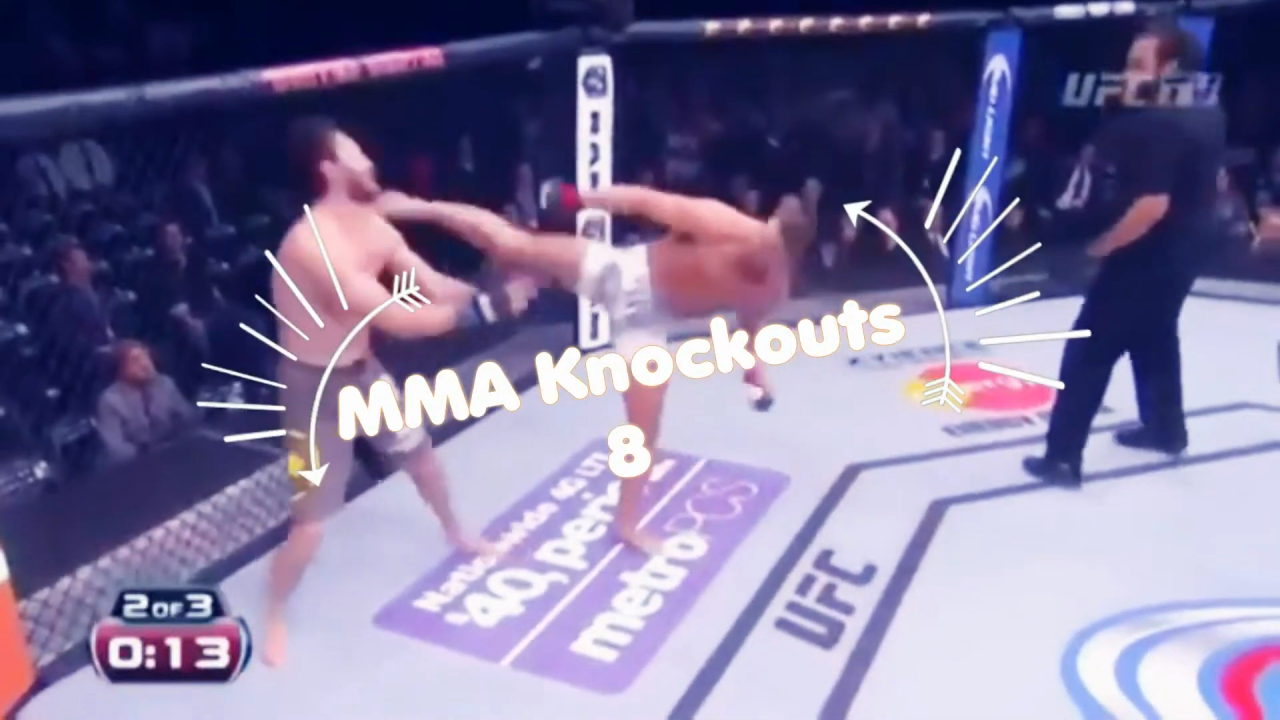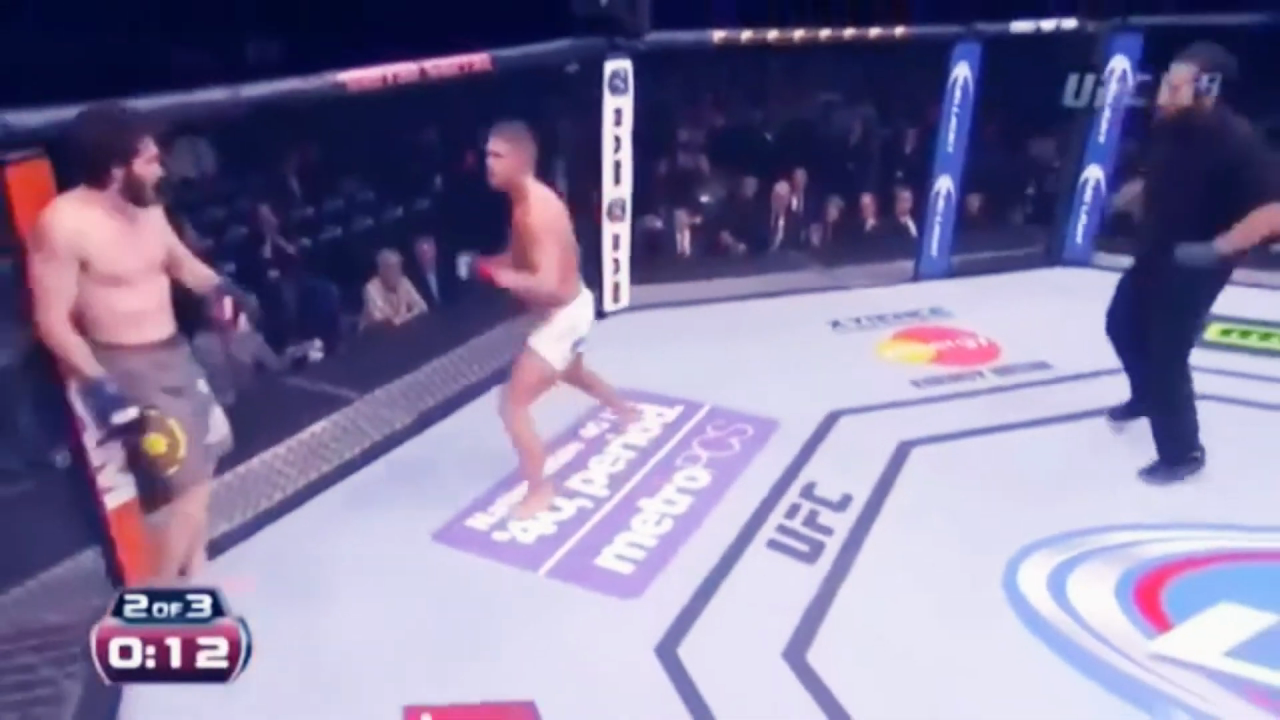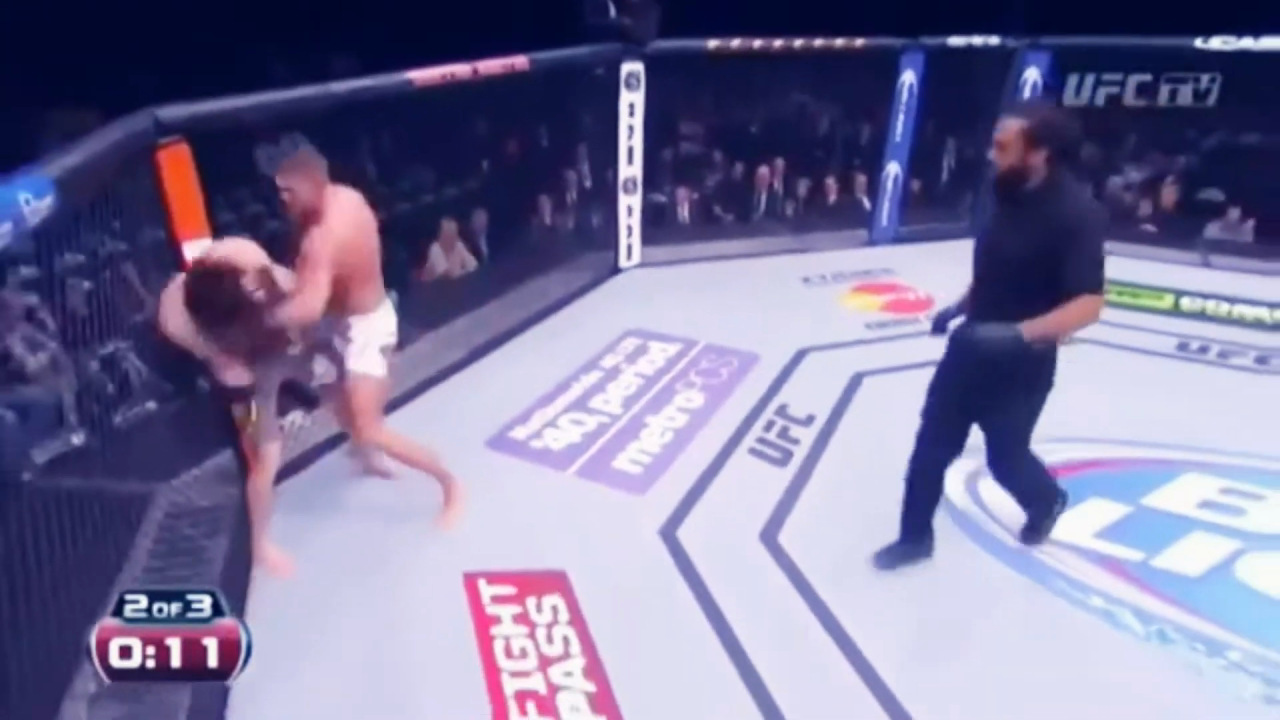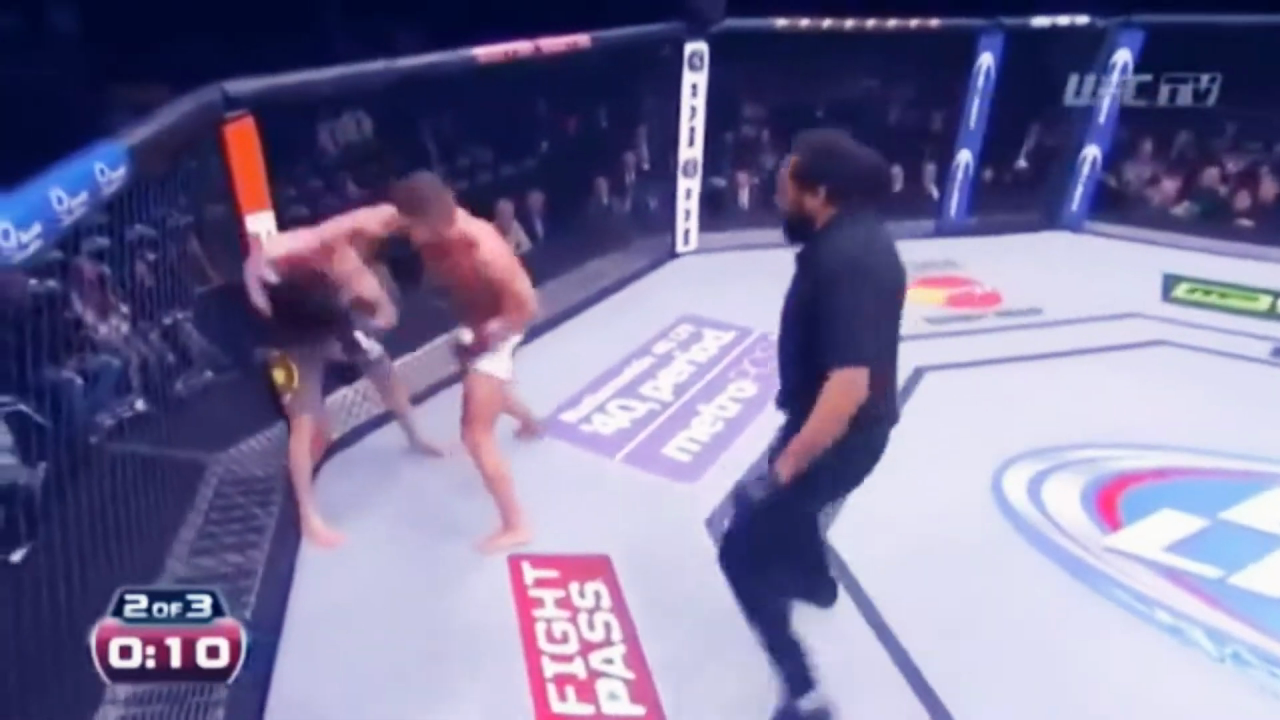
dt=1s
person 1, frame 1
left shoulder: (1160, 123)
right shoulder: (1207, 110)
left elbow: (1152, 205)
left wrist: (1097, 248)
left hip: (1150, 254)
right hip: (1189, 247)
left knee: (1089, 352)
right knee: (1156, 337)
left ankle: (1063, 457)
right ankle: (1165, 429)
person 1, frame 2
left shoulder: (1237, 141)
right shoulder: (1168, 128)
left wrist: (1213, 250)
left hip: (1198, 263)
right hip: (1155, 255)
left knee: (1166, 355)
right knee: (1122, 324)
left ankle: (1184, 452)
right ankle: (1145, 396)
person 1, frame 3
left shoulder: (1074, 213)
right shoulder: (1007, 193)
left elbow: (1086, 306)
left wrist: (1019, 334)
right wrist: (960, 305)
left hip: (1022, 360)
right hip: (974, 340)
left knee: (1006, 461)
right knee: (932, 446)
left ankle: (1046, 504)
right ankle: (915, 538)
person 1, frame 4
left shoulder: (843, 259)
right shoulder: (861, 238)
left elbow: (849, 386)
left wrist: (780, 468)
left hip: (838, 437)
right hip: (850, 427)
left knee: (745, 552)
right knee: (782, 505)
right ankle: (814, 579)
person 2, frame 1
left shoulder: (373, 227)
right shoulder: (314, 245)
left elbow: (429, 282)
right elbow: (395, 318)
left wrist: (494, 292)
right wrist: (478, 308)
left hip: (364, 372)
right hip: (315, 387)
left knee: (419, 456)
right knee: (312, 522)
left ankle: (456, 532)
right ankle: (274, 614)
person 2, frame 2
left shoulder: (146, 208)
right shoulder: (64, 224)
left elbow: (181, 261)
right elbow: (52, 320)
left wrist: (219, 287)
right wrist: (99, 387)
left hip: (175, 353)
right hip: (131, 370)
left knee: (205, 463)
right knee: (193, 489)
left ankle: (196, 574)
person 2, frame 3
left shoulder: (241, 254)
right shoulder: (174, 318)
right elbow: (225, 363)
left wrist: (276, 292)
left hip: (281, 340)
right hip: (248, 364)
right knee: (268, 456)
right ankle: (260, 545)
person 2, frame 4
left shoulder: (337, 253)
right shoulder: (260, 282)
left elbow: (387, 313)
left hip: (338, 321)
right hip: (292, 330)
left knee: (382, 368)
right knee: (306, 420)
left ankle: (415, 438)
right ankle: (308, 515)
person 3, frame 1
left shoulder: (772, 286)
right shoulder: (720, 225)
left elbow: (751, 325)
right elbow: (644, 198)
left wrist: (754, 372)
right wrist: (580, 198)
left hip: (645, 316)
right hip: (628, 273)
left knee: (645, 431)
right knee: (510, 246)
left ankle: (628, 524)
right ankle: (429, 211)
person 3, frame 2
left shoulder: (537, 212)
right shoulder: (523, 199)
left elbow: (549, 285)
right elbow: (522, 256)
left wrist: (495, 274)
right wrist: (493, 264)
left hip: (563, 317)
right hip: (566, 310)
left knee: (512, 403)
right knee: (570, 371)
left ankle: (539, 490)
right ankle: (621, 408)
person 3, frame 3
left shoulder: (324, 235)
right shoulder: (349, 198)
left elbow: (310, 308)
left wrist: (263, 316)
left hip: (367, 327)
right hip: (351, 320)
left knee: (369, 431)
right knee: (345, 405)
left ankle: (449, 485)
right ankle: (366, 458)
person 3, frame 4
left shoulder: (487, 256)
right shoulder: (446, 215)
left elbow: (528, 308)
left wrist: (480, 337)
left hip: (494, 336)
right hip: (476, 325)
left knee: (477, 439)
right knee: (491, 393)
left ankle: (514, 526)
right ankle: (531, 424)
